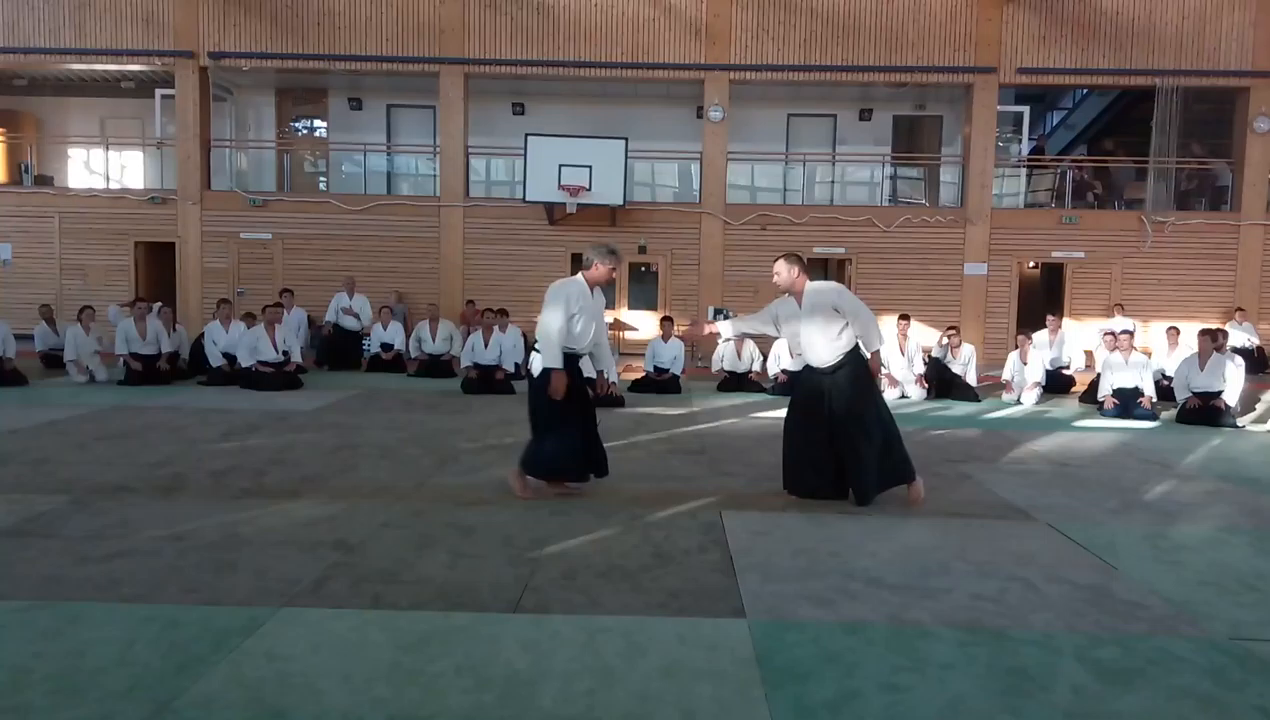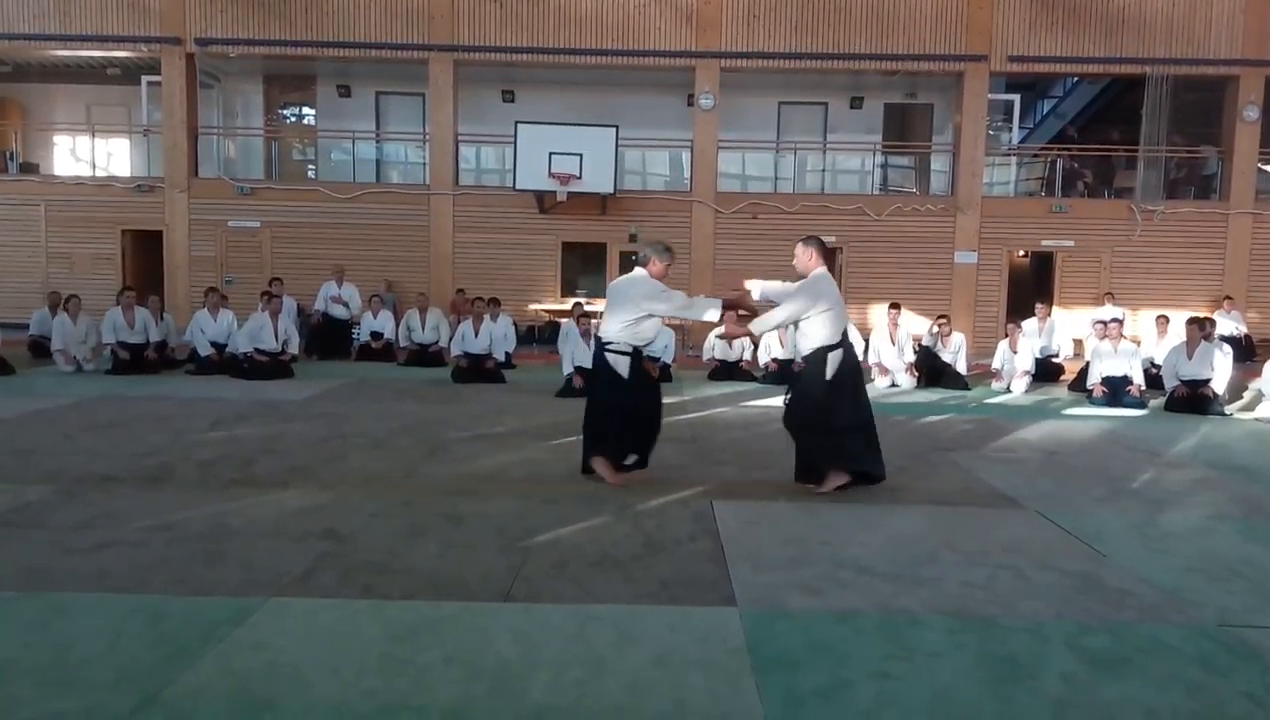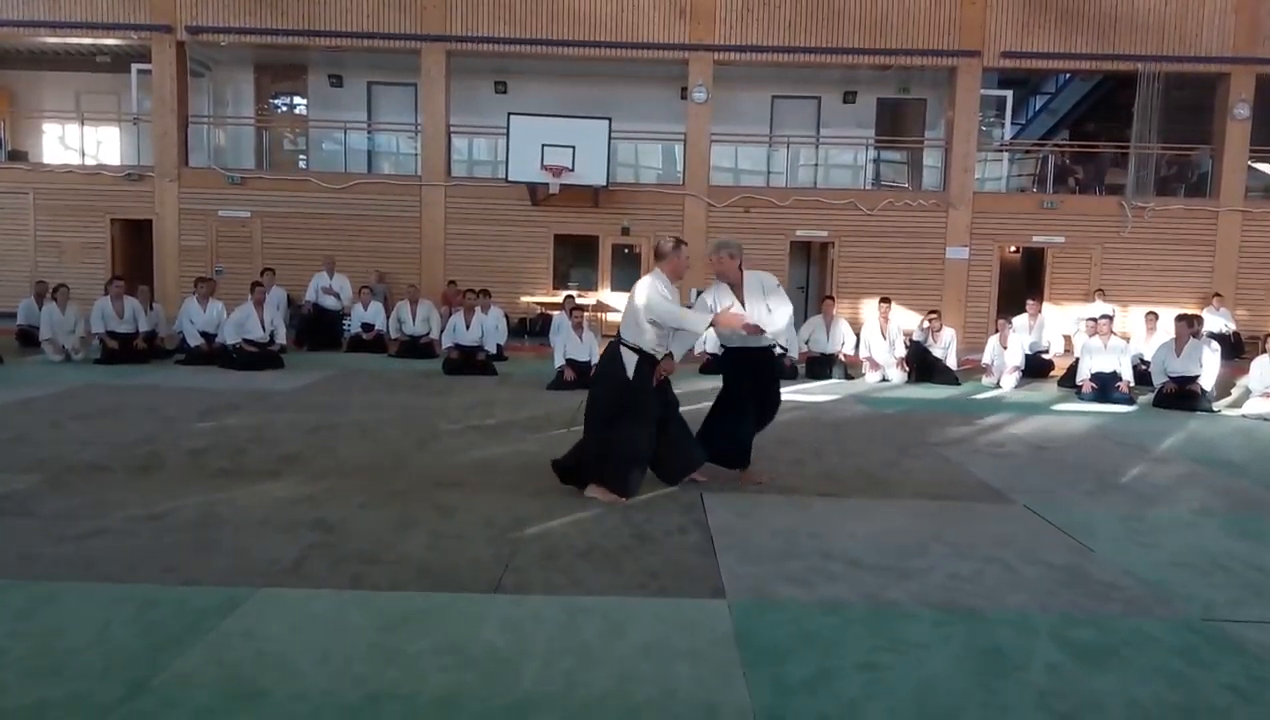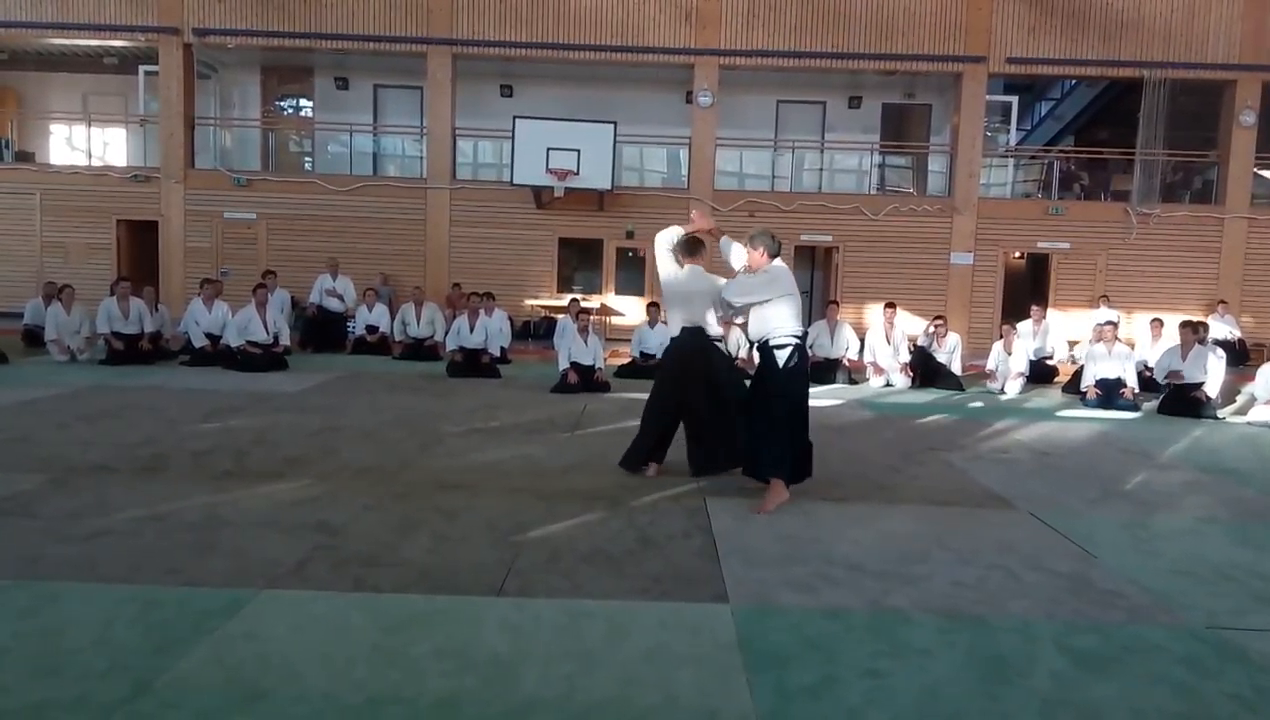
dt=1s
person 1, frame 1
left shoulder: (598, 297)
right shoulder: (564, 289)
left elbow: (600, 338)
right elbow: (550, 332)
left wrist: (604, 373)
right wrist: (555, 371)
left hip: (569, 364)
right hip: (550, 364)
left knee: (580, 420)
right knee: (557, 422)
left ankle: (558, 478)
right ankle: (522, 472)
person 1, frame 2
left shoulder: (621, 284)
right shoulder: (651, 289)
right elbow: (688, 307)
left wrist: (645, 358)
right wrist: (732, 303)
left hip: (612, 354)
right hip: (618, 358)
right knee: (642, 411)
left ankle: (616, 463)
right ankle: (602, 457)
person 1, frame 3
left shoulder: (765, 281)
right shoulder: (712, 294)
left elbow: (784, 314)
right elbow: (694, 326)
left wrist: (751, 323)
right wrist: (672, 358)
left hip: (766, 355)
right hip: (735, 358)
left knee: (765, 406)
right knee: (741, 409)
right ankle: (741, 465)
person 1, frame 4
left shoulder: (775, 276)
right shoulder: (771, 273)
left elbow: (732, 293)
right elbow: (735, 252)
left wrist: (740, 277)
right wrist: (717, 233)
left hip: (784, 355)
right hip: (776, 354)
left knee: (774, 417)
right knee: (760, 414)
left ankle: (779, 485)
right ankle: (773, 475)
person 2, frame 1
left shoulder: (832, 292)
right shoulder: (780, 307)
left elbow: (863, 317)
right elbow: (752, 322)
left wrist: (873, 353)
right wrist: (714, 327)
left hip: (849, 369)
right hip: (815, 374)
left knee: (869, 426)
right knee: (802, 430)
left ankle: (909, 479)
right ankle: (810, 484)
person 2, frame 2
left shoulder: (816, 285)
right shoulder: (812, 283)
left elbow: (787, 312)
right elbow: (787, 292)
left wrist: (746, 328)
right wrist: (752, 286)
left hip: (830, 359)
right hip: (832, 357)
left knee: (809, 416)
left ankle: (839, 468)
person 2, frame 3
left shoulder: (665, 287)
right shoulder: (652, 286)
left elbow: (676, 328)
right elbow: (675, 318)
left wrist: (669, 356)
right wrist: (716, 318)
left hip: (640, 360)
right hip: (626, 361)
left knee: (663, 413)
right knee: (628, 423)
left ankle: (680, 468)
right ankle: (600, 483)
person 2, frame 4
left shoulder: (671, 277)
right shoulder: (718, 284)
left elbow: (662, 241)
left wrist: (690, 228)
left hip: (677, 351)
right hip: (711, 352)
left knee: (662, 408)
right knee: (727, 410)
left ankle: (649, 462)
